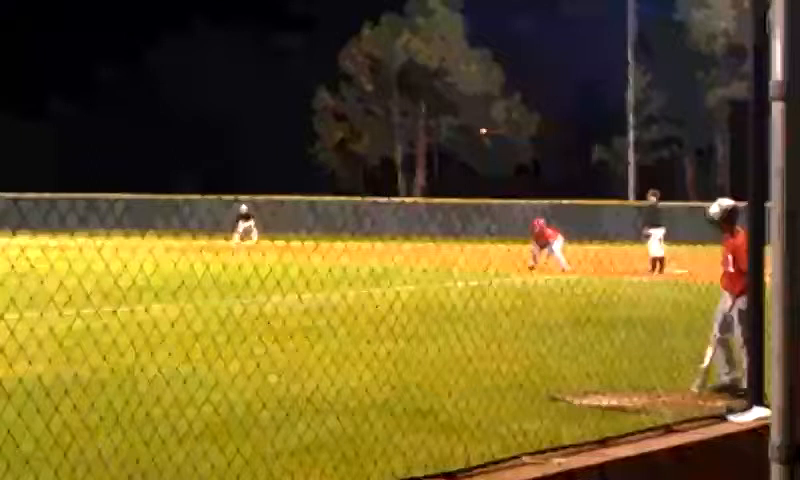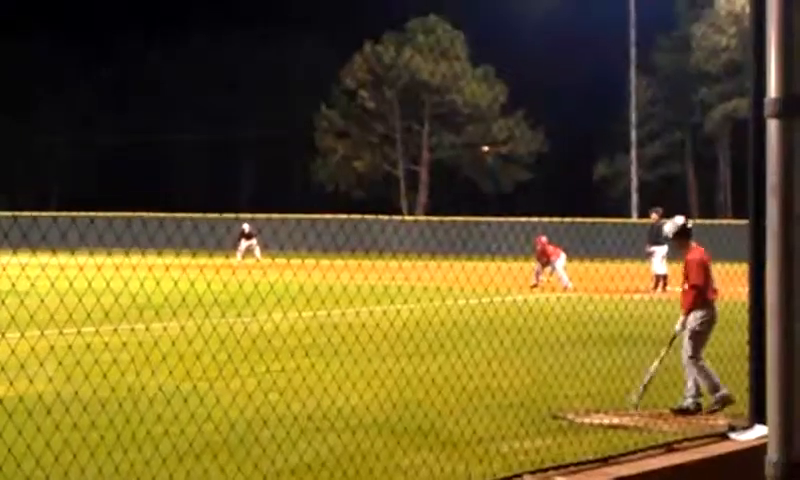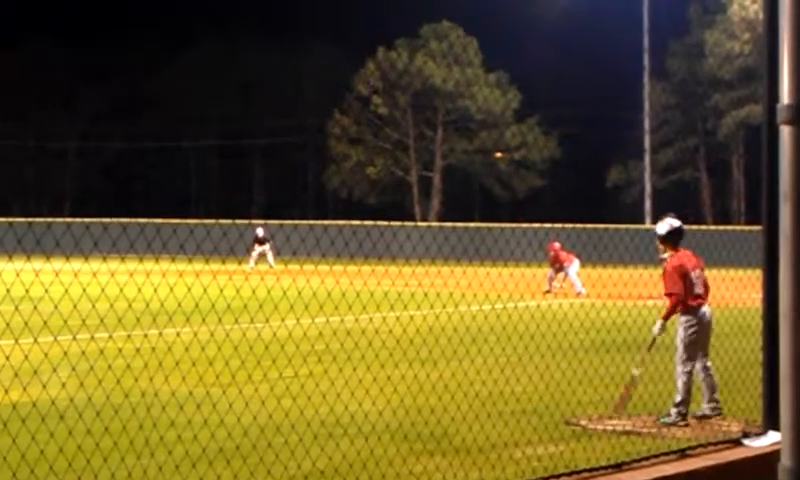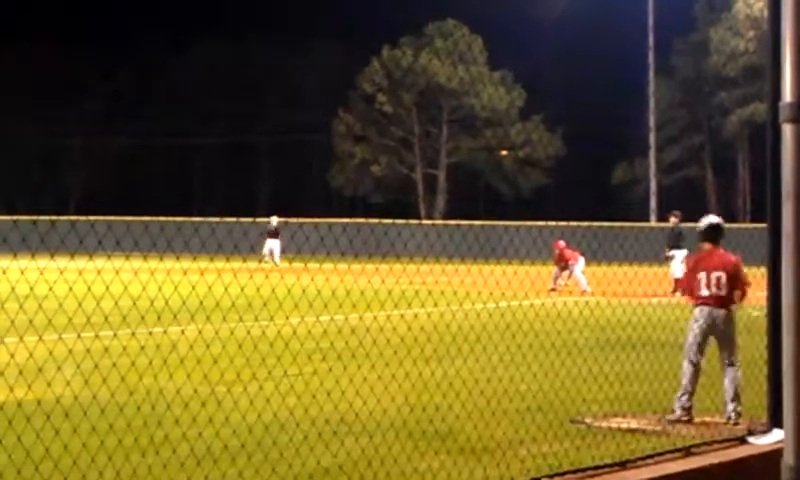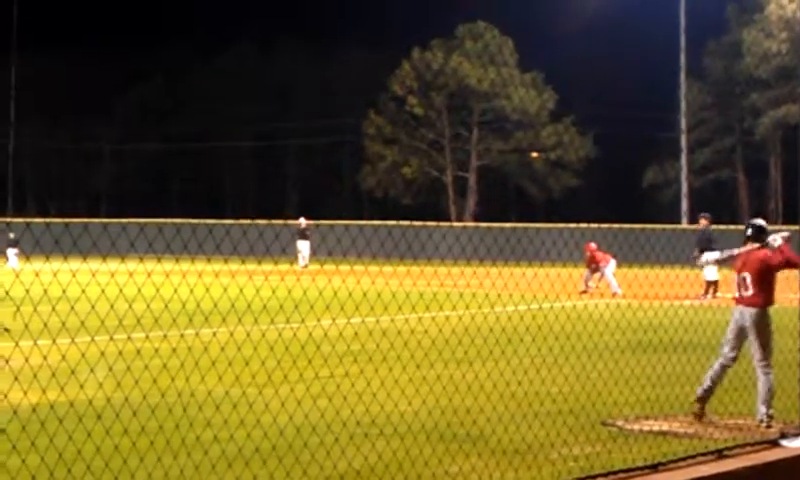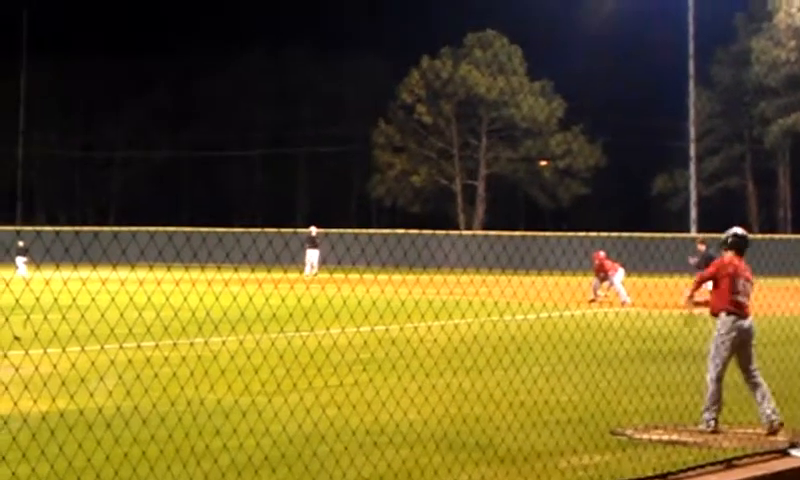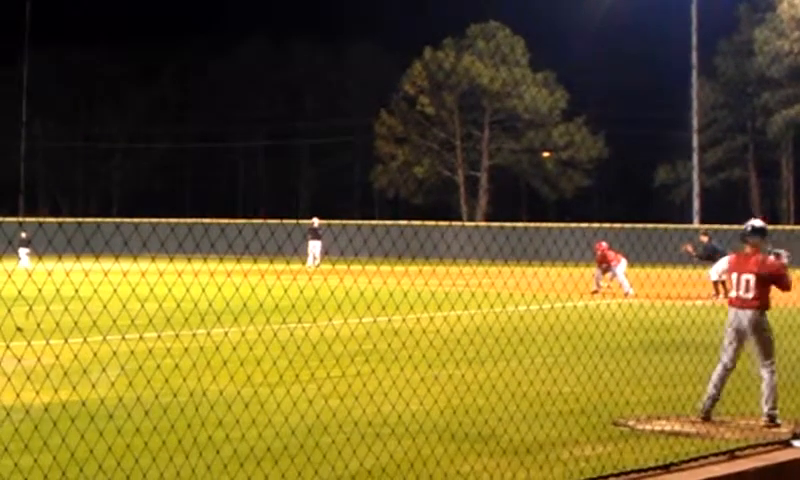
dt=0.7s
person 1, frame 1
left shoulder: (741, 241)
right shoulder: (728, 238)
left elbow: (747, 274)
left wrist: (734, 297)
left hip: (740, 298)
right hip: (728, 295)
left knee: (743, 342)
right knee: (719, 336)
left ankle: (749, 384)
right ankle: (729, 378)
person 1, frame 2
left shoulder: (694, 257)
right shoulder: (694, 253)
left elbow: (696, 290)
left wrist: (684, 315)
right wrist: (686, 314)
left hip: (701, 312)
right hip: (697, 311)
left knee: (691, 356)
right knee: (690, 356)
left ankle: (719, 393)
right ankle: (692, 401)
person 1, frame 3
left shoulder: (672, 264)
right shoulder: (692, 257)
left elbow: (677, 297)
right elbow: (705, 287)
left wrist: (663, 320)
left hip: (690, 317)
right hip: (704, 312)
left knee: (684, 366)
right knee: (703, 362)
left ankle: (679, 413)
right ankle: (712, 405)
person 1, frame 4
left shoulder: (694, 260)
right shoulder: (732, 260)
left elbow: (688, 290)
right elbow: (742, 290)
right wrist: (733, 301)
left hip: (702, 313)
right hip: (724, 314)
left knee: (691, 362)
right knee: (730, 364)
left ankle: (683, 409)
right ankle: (733, 412)
person 1, frame 5
left shoulder: (740, 258)
right shoulder: (764, 257)
left wrist: (773, 246)
right wrist: (781, 243)
left hip: (739, 311)
right hip: (757, 314)
left knee: (725, 358)
right knee: (763, 366)
left ankle: (702, 397)
right ankle: (765, 416)
person 1, frame 6
left shoulder: (723, 263)
right shoulder: (746, 271)
left elbow: (701, 278)
left wrist: (690, 293)
right wrist: (703, 302)
left hip: (728, 323)
right hip: (745, 323)
left knee: (715, 373)
right knee: (751, 373)
left ankle: (710, 421)
right ankle: (771, 416)
person 1, frame 7
left shoulder: (732, 260)
right shoulder: (767, 263)
right elbow: (786, 286)
right wrist: (782, 263)
left hip: (734, 315)
right hip: (755, 317)
left knee: (726, 363)
right knee: (767, 366)
left ankle: (707, 406)
right ankle: (769, 414)
